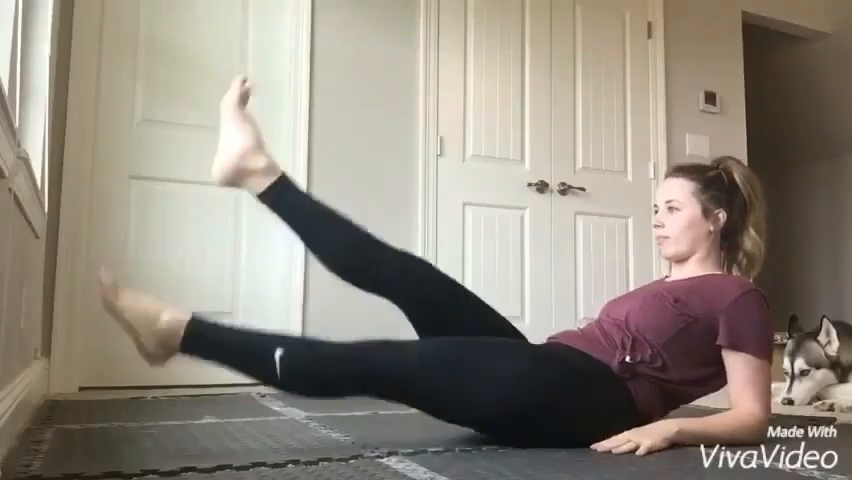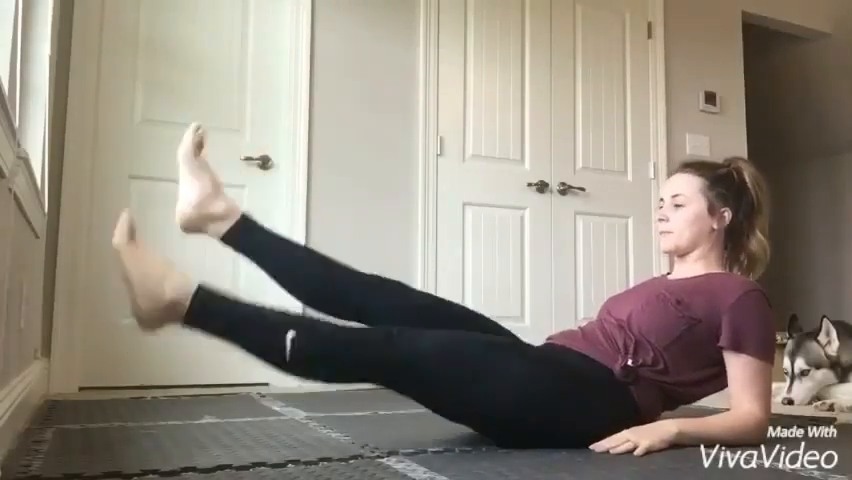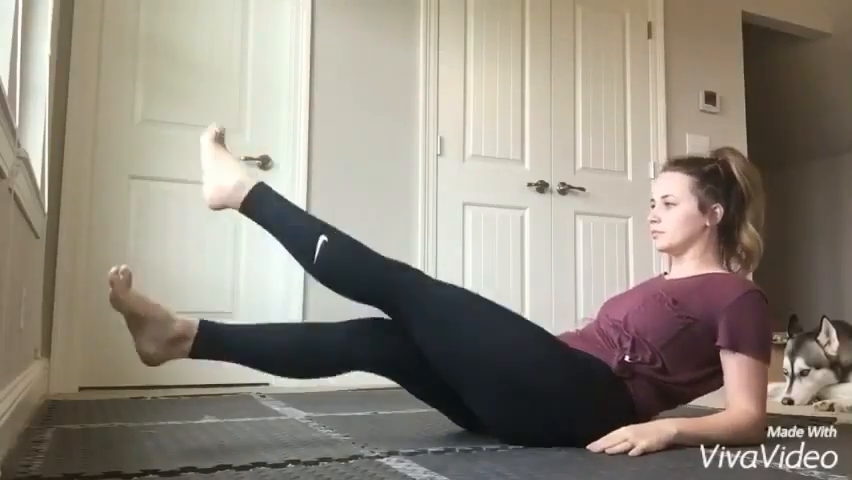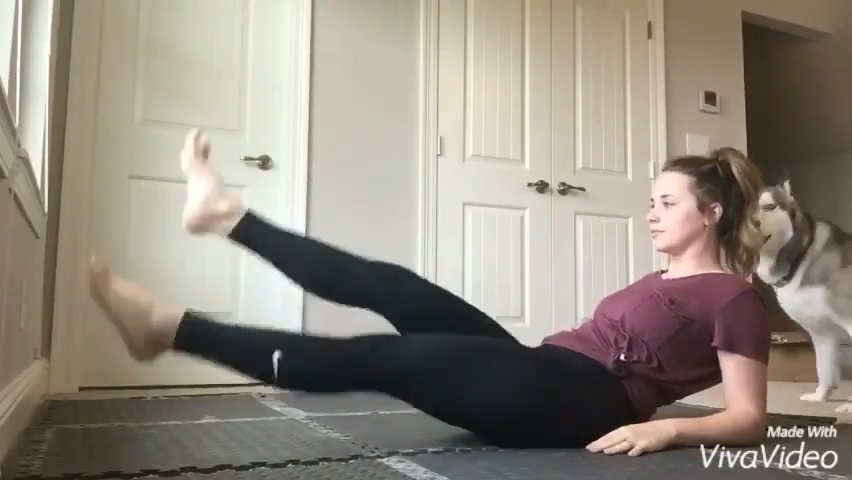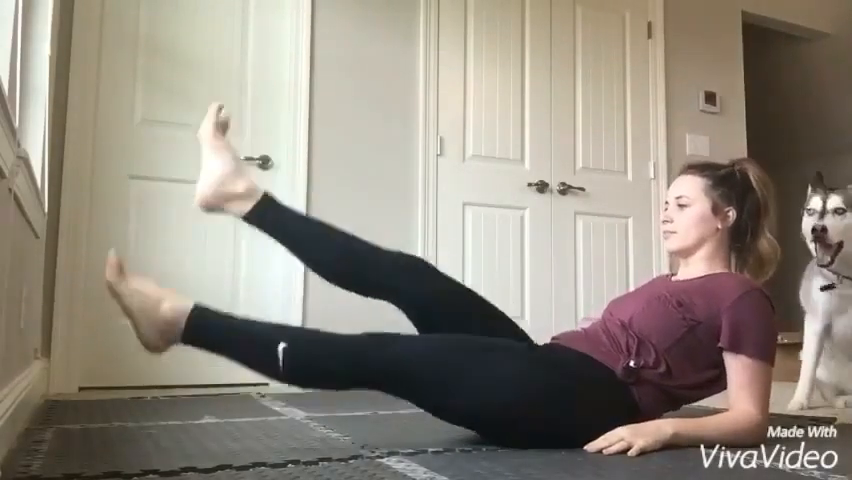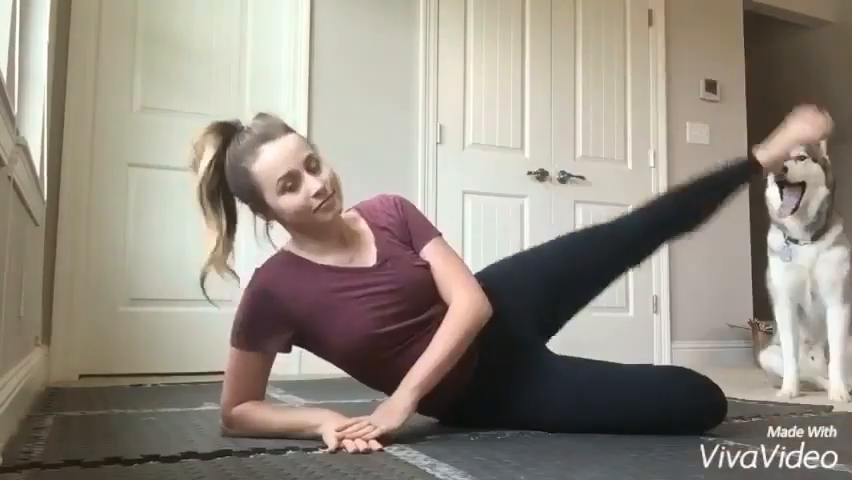
dt=0.7s
person 1, frame 1
left shoulder: (736, 299)
right shoulder: (666, 289)
left elbow: (750, 418)
left wrist: (669, 426)
left hip: (583, 404)
right hip: (545, 389)
left knee: (375, 363)
right knee: (412, 279)
left ankle: (183, 331)
right ankle: (258, 173)
person 1, frame 2
left shoulder: (739, 299)
right shoulder: (668, 283)
left elbow: (750, 416)
left wrist: (667, 426)
left hip: (584, 404)
right hip: (547, 391)
left knee: (389, 347)
right knee: (395, 315)
left ankle: (197, 274)
right ankle: (187, 300)
person 1, frame 3
left shoulder: (736, 299)
right shoulder: (665, 287)
left elbow: (748, 418)
left wrist: (667, 427)
left hip: (584, 404)
right hip: (543, 397)
left knee: (410, 293)
right knee: (377, 337)
left ankle: (246, 190)
right ankle: (183, 335)
person 1, frame 4
left shoulder: (734, 297)
right shoulder: (661, 280)
left elbow: (748, 417)
left wrist: (655, 422)
left hip: (581, 406)
right hip: (544, 382)
left knee: (388, 359)
right knee: (397, 292)
left ankle: (172, 327)
right ankle: (228, 215)
person 1, frame 5
left shoulder: (740, 301)
right shoulder: (674, 285)
left elbow: (750, 418)
left wrist: (664, 426)
left hip: (586, 405)
right hip: (545, 385)
left knee: (384, 355)
right knee: (415, 284)
left ankle: (181, 318)
right ankle: (246, 194)
person 1, frame 6
left shoulder: (392, 212)
right shoulder: (273, 291)
left elbow: (471, 304)
right elbow: (236, 411)
left wrist: (402, 400)
right wrist: (323, 420)
left hip: (500, 313)
right hip: (483, 393)
left knee: (630, 234)
left ankle: (759, 159)
